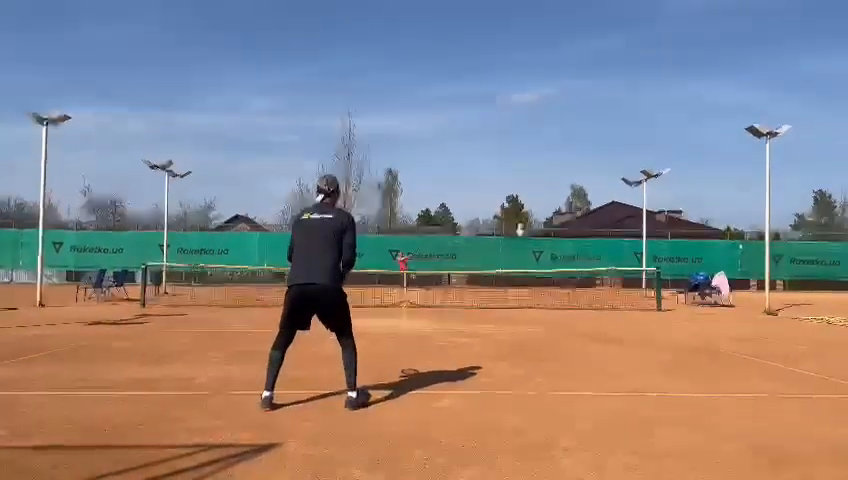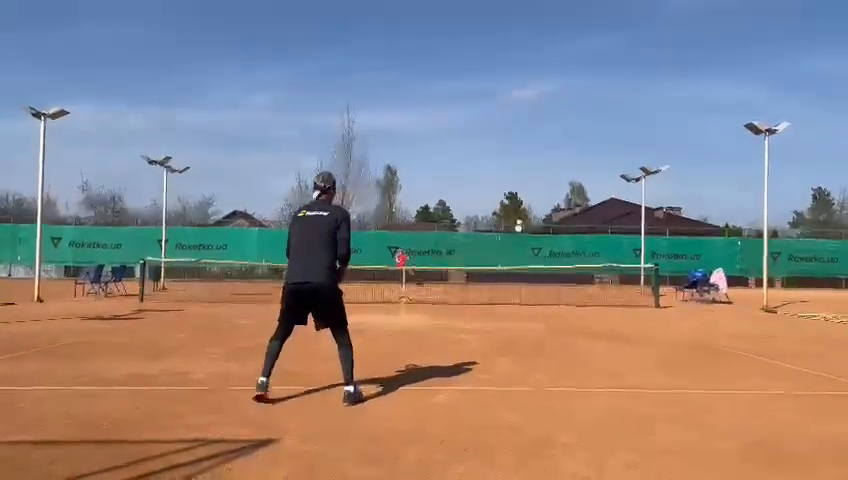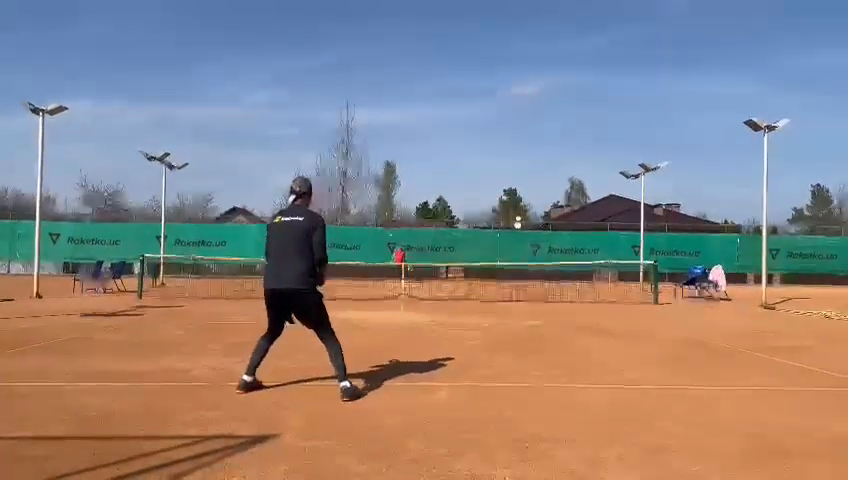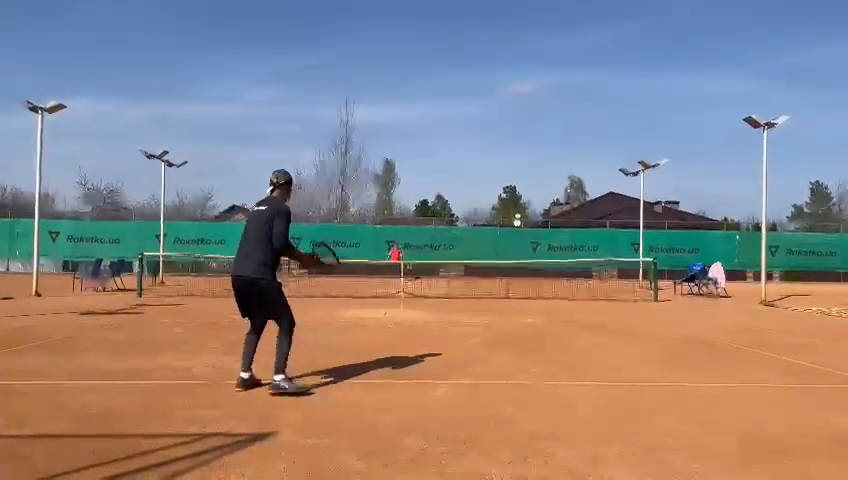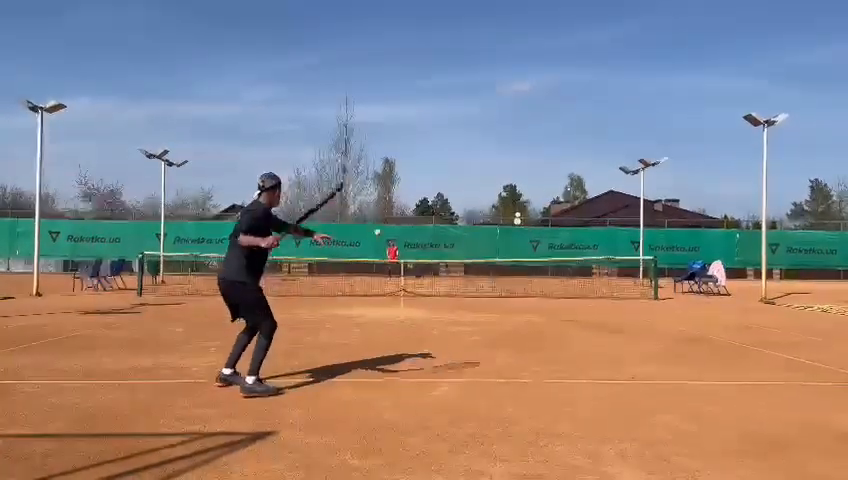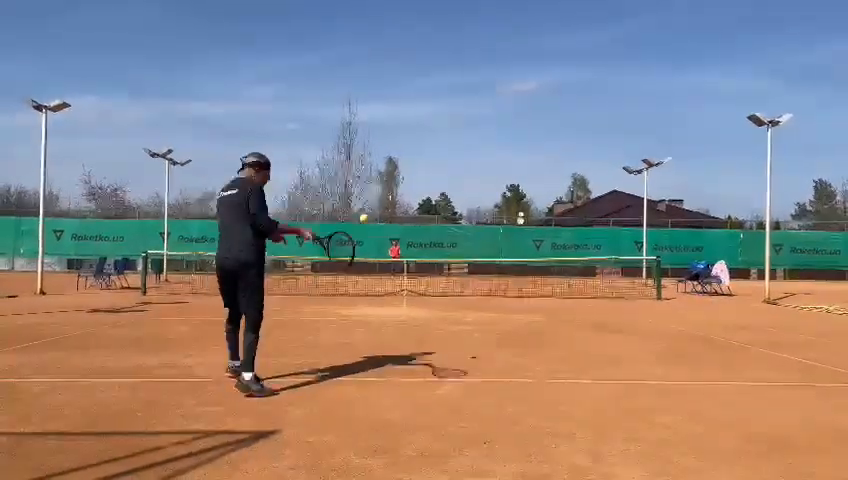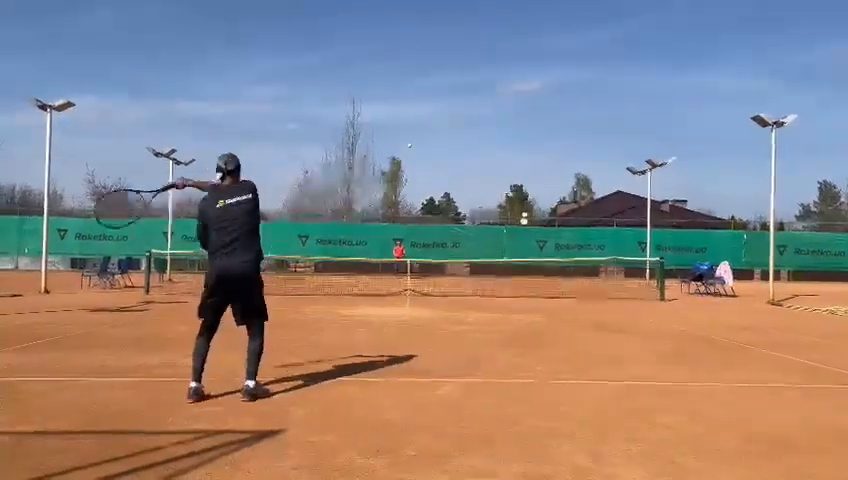
dt=0.3s
person 1, frame 1
left shoulder: (301, 217)
right shoulder: (344, 218)
left elbow: (291, 255)
right elbow: (349, 257)
right wrist: (341, 274)
left hip: (297, 286)
right hip: (328, 287)
left knee: (283, 339)
right knee: (346, 339)
left ankle: (267, 394)
right ankle: (353, 395)
person 1, frame 2
left shoulder: (299, 214)
right shoulder: (340, 214)
left elbow: (289, 251)
right elbow: (344, 252)
right wrist: (340, 272)
left hip: (293, 282)
right hip: (323, 283)
left knee: (281, 332)
right knee: (341, 335)
left ankle: (263, 381)
right ankle: (350, 390)
person 1, frame 3
left shoulder: (275, 219)
right shoulder: (314, 219)
left elbow: (269, 255)
right elbow: (320, 257)
right wrist: (320, 275)
left hip: (272, 286)
right hip: (301, 286)
left knee: (273, 330)
right knee: (327, 334)
left ankle: (248, 378)
right ankle: (345, 385)
person 1, frame 4
left shoulder: (259, 207)
right shoulder: (281, 209)
right elbow: (280, 244)
left wrist: (299, 255)
right wrist: (303, 258)
left hip: (240, 274)
right hip: (259, 275)
left knee: (257, 324)
right knee: (286, 324)
left ankle: (244, 375)
right ankle: (279, 378)
person 1, frame 5
left shoulder: (263, 212)
right shoulder: (255, 210)
left elbow: (285, 227)
right elbow: (237, 236)
left wrist: (313, 234)
right wrist: (260, 241)
left hip: (233, 278)
right hip: (238, 279)
left knee: (253, 325)
right knee: (268, 326)
left ankle: (227, 372)
right ankle: (251, 381)
person 1, frame 6
left shoulder: (225, 190)
right shoulder: (252, 188)
right elbow: (262, 222)
left wrist: (271, 233)
right wrist: (295, 230)
left hip: (224, 260)
right hip: (246, 260)
left knee: (236, 313)
right knee: (254, 317)
left ankle: (235, 364)
right ankle: (248, 376)
person 1, frame 7
left shoulder: (206, 204)
right shoulder: (249, 189)
left elbow: (204, 241)
right wrist: (191, 183)
left hip: (219, 271)
right hip: (247, 270)
left knee: (207, 328)
right knee: (255, 328)
left ankle: (195, 385)
right ankle: (250, 384)
